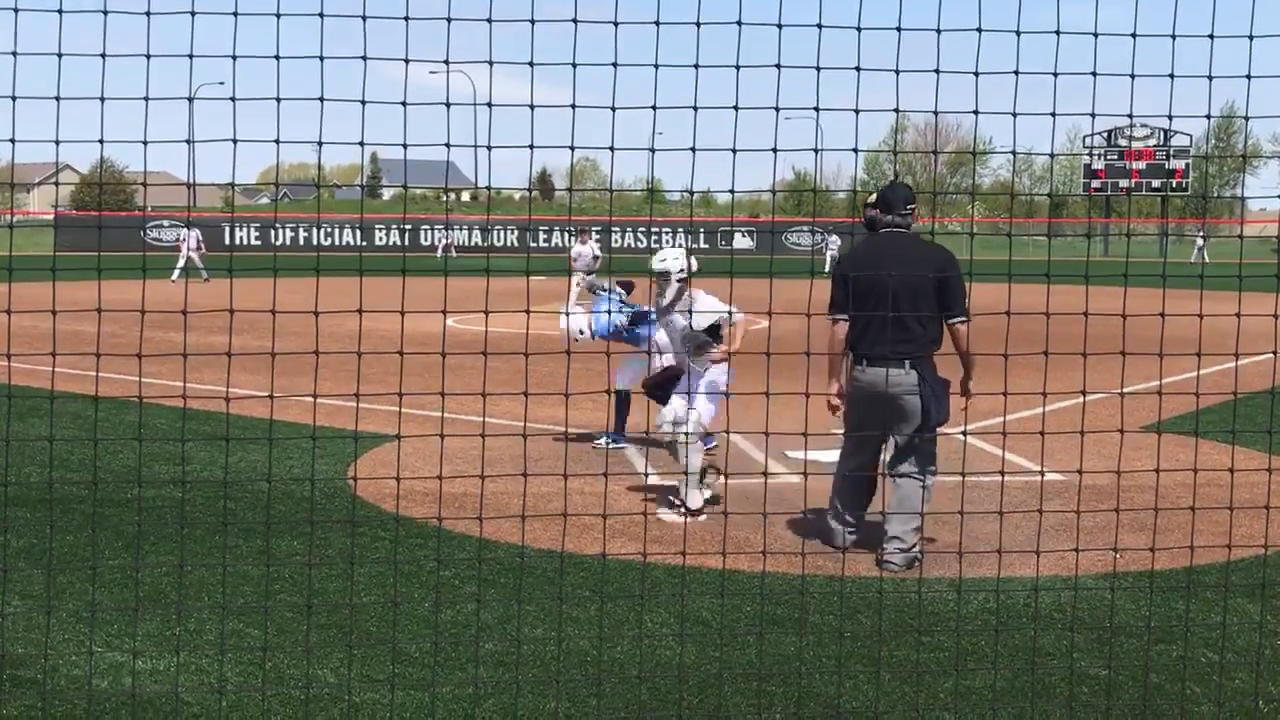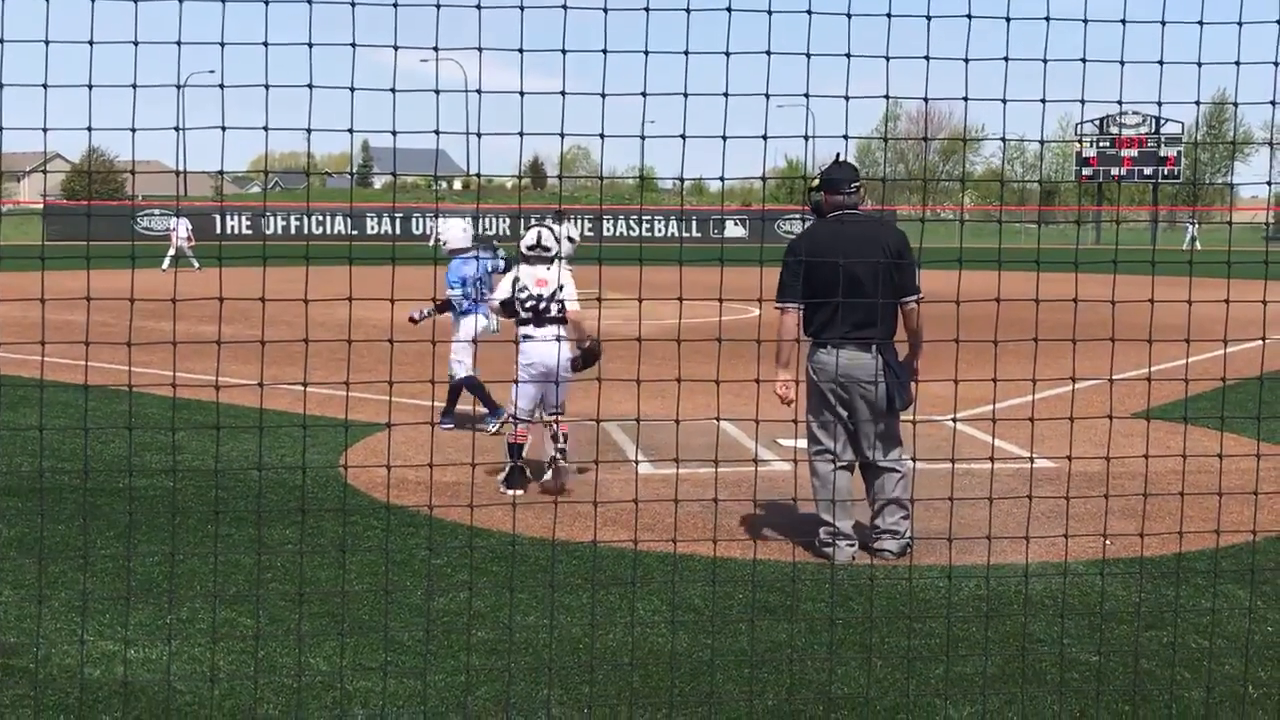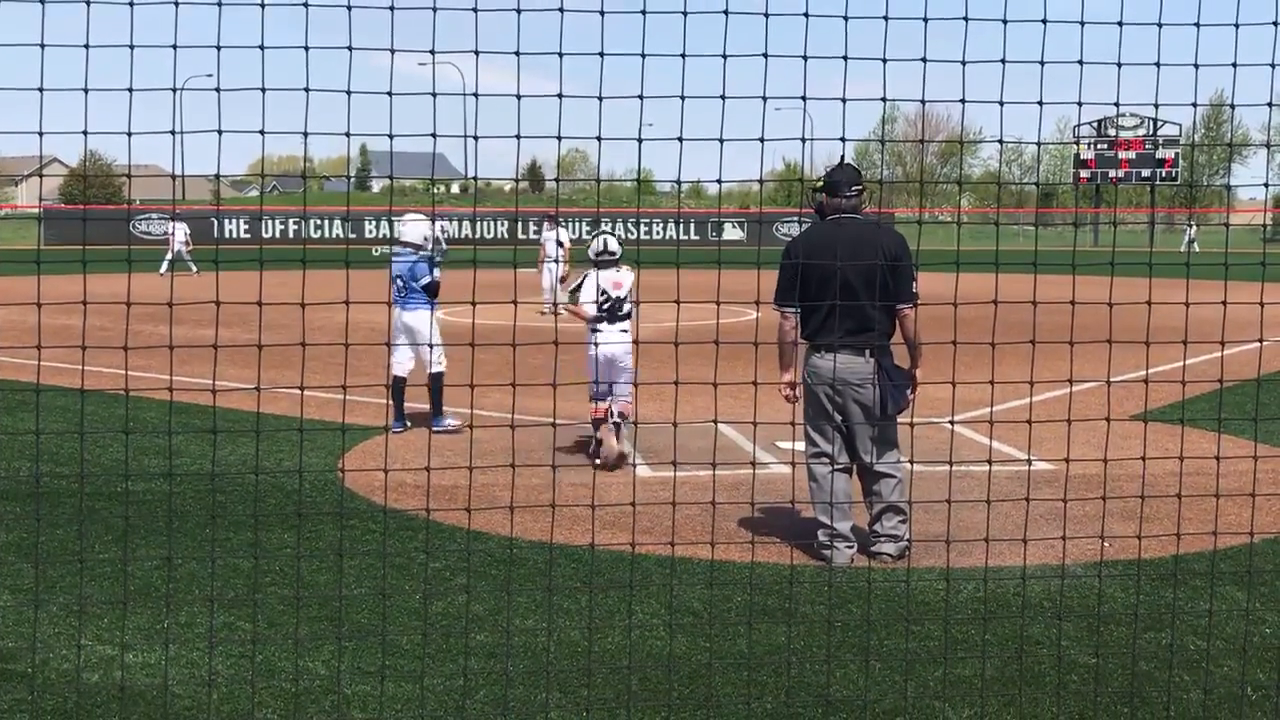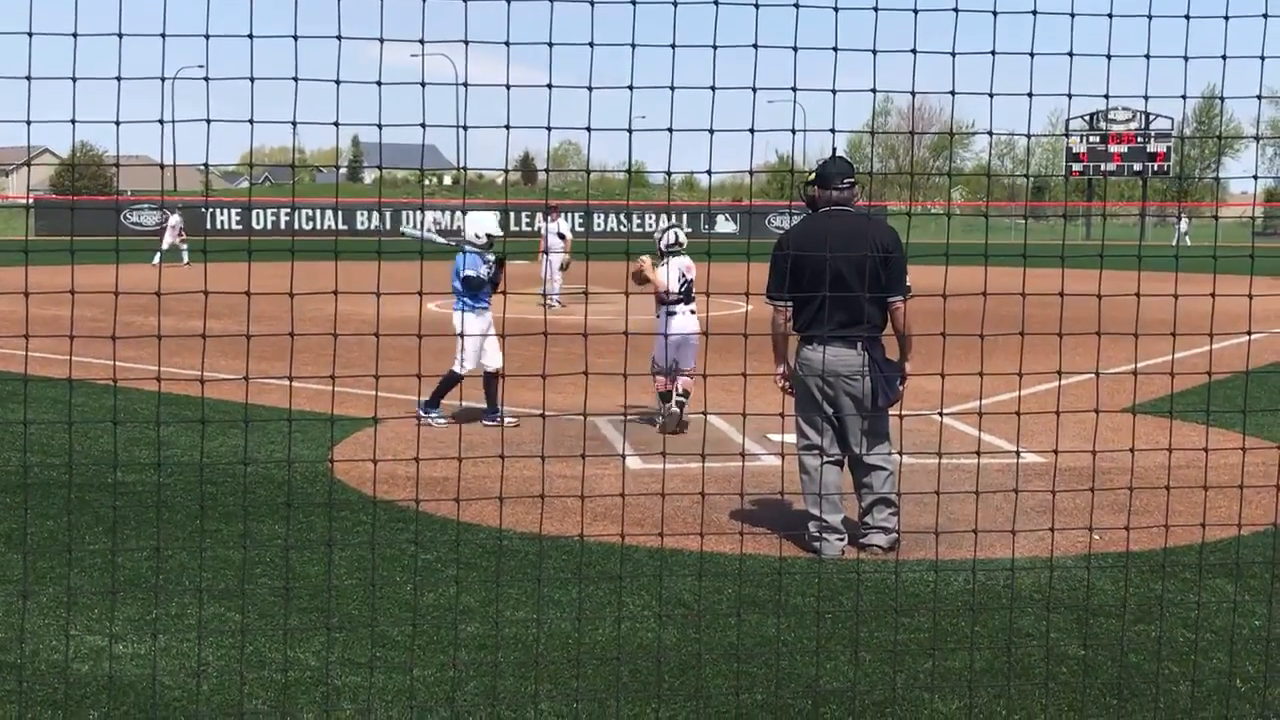
dt=1s
person 1, frame 1
left shoulder: (852, 258)
right shoulder: (940, 258)
left elbow: (840, 325)
right elbow: (958, 326)
left wrist: (835, 379)
right wrist: (969, 373)
left hip: (864, 373)
right hip: (914, 375)
left knee: (856, 455)
right knee: (912, 465)
left ankle: (843, 529)
right ankle: (899, 549)
person 1, frame 2
left shoulder: (804, 243)
right shoulder: (891, 236)
left elbow: (790, 313)
right elbow: (911, 306)
left wrist: (783, 369)
right wrist: (914, 353)
left hip: (825, 360)
right hip: (876, 359)
left knee: (829, 454)
right knee: (885, 453)
left ankle: (837, 540)
right ankle: (891, 535)
person 1, frame 3
left shoulder: (801, 245)
right shoulder: (890, 241)
left elbow: (789, 317)
right elbow: (905, 311)
left wrist: (786, 370)
right wrist: (915, 363)
left hip: (820, 363)
right hip: (872, 363)
left knee: (826, 457)
right knee: (882, 455)
left ankle: (836, 543)
right ankle: (890, 539)
person 1, frame 4
left shoulder: (793, 238)
right shoulder: (882, 233)
left elbow: (781, 311)
right elbow: (897, 305)
left wrist: (780, 361)
right wrist: (905, 356)
left hip: (812, 356)
right hip: (864, 355)
left knee: (818, 450)
right knee: (873, 447)
left ankle: (827, 536)
right ankle: (879, 530)
person 2, frame 1
left shoulder: (698, 302)
right shoulder: (664, 305)
left elbow: (738, 318)
left wrist: (732, 349)
right wrist: (672, 368)
left hip: (712, 374)
right hip: (692, 374)
left knee: (688, 434)
right knee: (668, 422)
left ankle: (691, 503)
right ankle: (695, 485)
person 2, frame 2
left shoulder: (517, 274)
right shoulder: (563, 275)
left elbow: (496, 304)
right elbow: (573, 315)
left wrist: (515, 311)
right wrist: (585, 343)
left hip: (530, 351)
right hip: (561, 350)
left knee: (521, 416)
right knee: (554, 411)
left ankle: (515, 475)
right ankle: (558, 459)
person 2, frame 3
left shoulder: (591, 278)
right shoulder: (628, 275)
left elbow: (587, 315)
left wrist: (571, 307)
left hip: (598, 343)
right hip: (623, 343)
left knee: (599, 395)
right knee: (622, 395)
left ankle: (601, 447)
right ankle: (613, 431)
person 2, frame 4
left shoulder: (667, 266)
right shoulder: (688, 262)
left elbow: (666, 291)
left wrist: (650, 271)
right wrist: (653, 273)
left hip: (670, 324)
right hip: (691, 324)
left knee: (660, 370)
right knee: (685, 372)
left ankle: (668, 414)
right ankle: (676, 410)
person 3, frame 1
left shoulder: (601, 326)
right shoulder: (600, 302)
left elbow: (634, 319)
right elbow: (628, 286)
left hip: (655, 338)
right hip: (645, 340)
right knee: (622, 381)
left ankle: (705, 437)
right ankle: (618, 435)
person 3, frame 2
left shoulder: (455, 266)
right shoulder: (483, 256)
left elbow: (453, 302)
right elbow: (506, 268)
left wrist: (425, 312)
right wrist: (496, 251)
left hip: (467, 320)
right hip: (482, 316)
left knee: (461, 372)
right knee: (458, 368)
left ankle: (495, 411)
right ankle: (447, 415)
person 3, frame 3
left shoulder: (395, 258)
right shoulder: (419, 260)
right elbow: (433, 291)
left wrist: (430, 264)
right wrist: (435, 268)
left hip: (400, 314)
right hip: (421, 315)
left knee: (399, 368)
right knee: (436, 365)
left ankle: (399, 420)
right ankle: (438, 418)
person 3, frame 4
left shoulder: (481, 257)
right shoulder: (466, 257)
left elbow: (491, 288)
right elbow: (473, 285)
left wrist: (497, 268)
right wrist: (486, 266)
left hip: (483, 315)
right hip: (469, 316)
left knee: (493, 363)
right knee: (463, 365)
left ankle: (492, 413)
right ankle: (429, 406)
